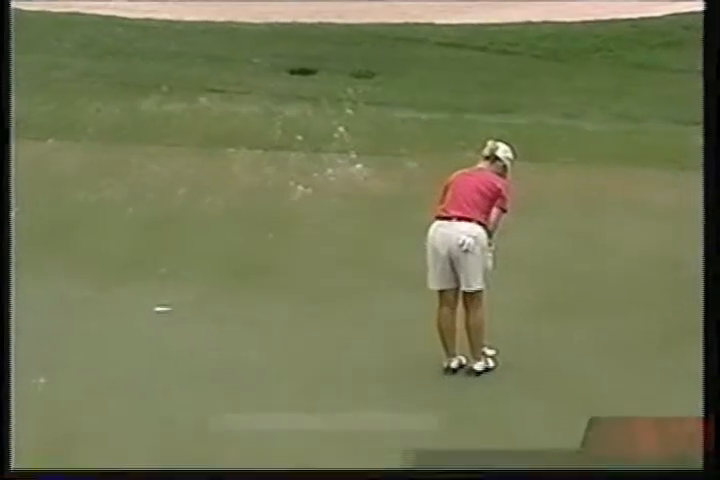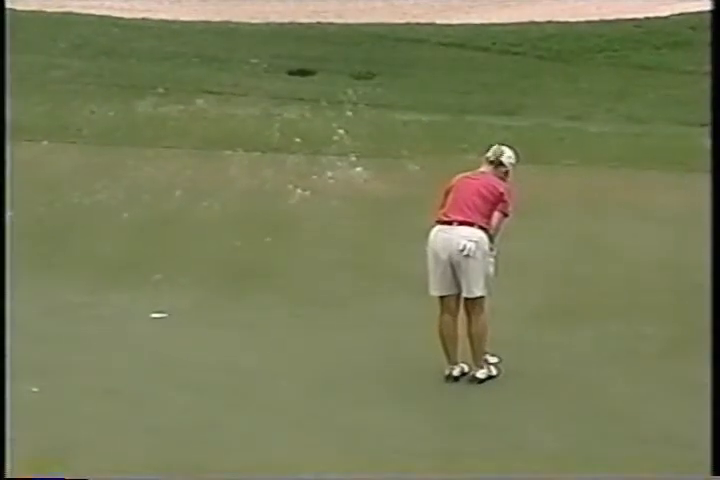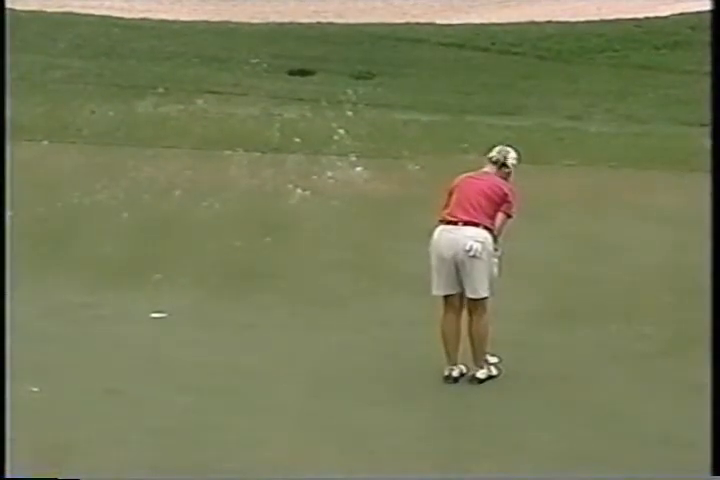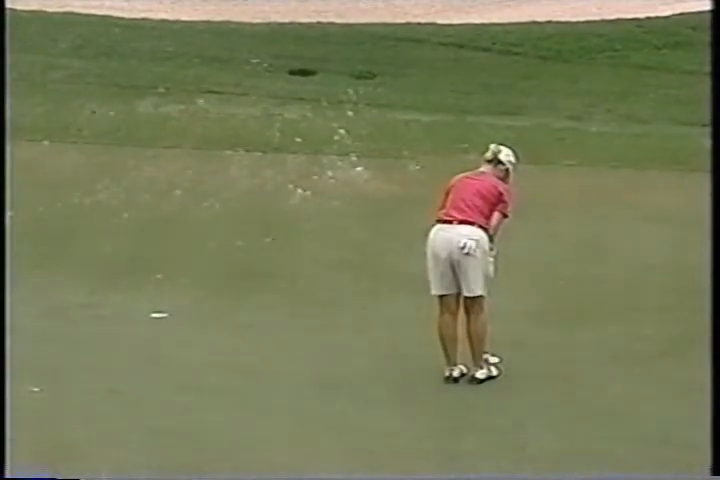
dt=0.7s
person 1, frame 1
left shoulder: (456, 176)
right shoulder: (500, 184)
right elbow: (492, 223)
right wrist: (486, 243)
left hip: (439, 231)
right hip: (469, 235)
left knee: (446, 302)
right knee: (474, 304)
left ankle: (451, 358)
right ankle: (477, 360)
person 1, frame 2
left shoulder: (457, 180)
right shoulder: (501, 188)
right elbow: (493, 227)
right wrist: (488, 248)
left hip: (439, 236)
right hip: (470, 240)
left knee: (448, 308)
right knee: (476, 309)
left ankle: (453, 366)
right ankle: (480, 367)
person 1, frame 3
left shoulder: (460, 180)
right shoulder: (506, 189)
right elbow: (497, 228)
right wrist: (492, 249)
left hip: (444, 236)
right hip: (475, 239)
left knee: (451, 308)
right knee: (478, 310)
left ankle: (452, 367)
right ankle: (481, 368)
person 1, frame 4
left shoulder: (457, 180)
right shoulder: (501, 189)
right elbow: (493, 227)
right wrist: (488, 248)
left hip: (439, 235)
right hip: (470, 238)
left knee: (447, 309)
right knee: (475, 309)
left ankle: (452, 367)
right ankle: (480, 368)
